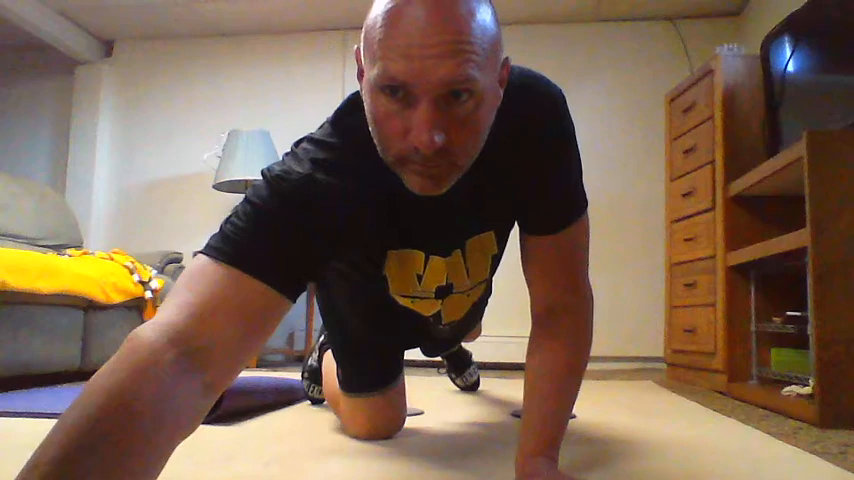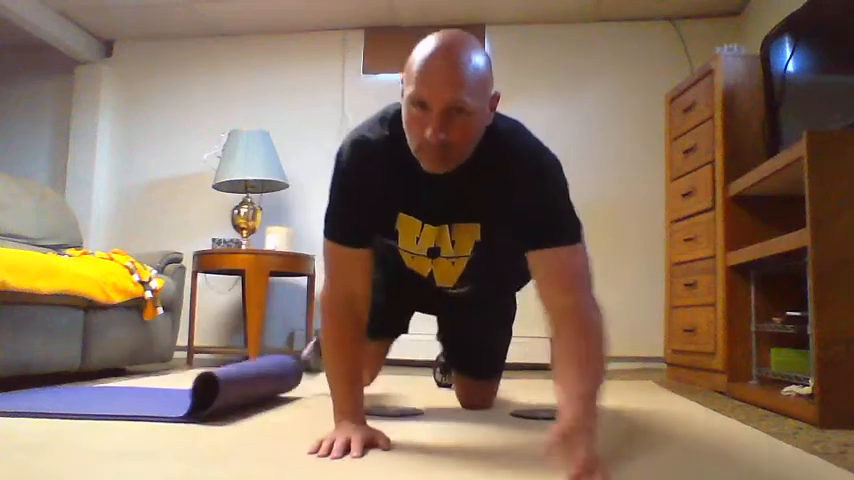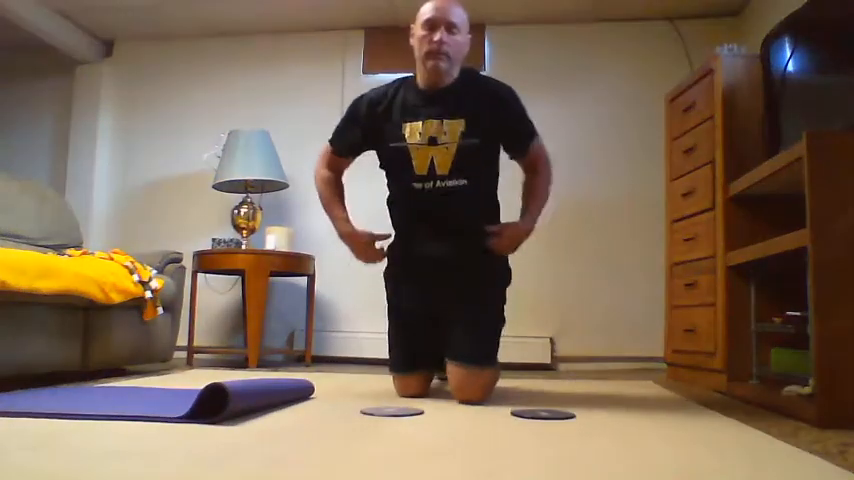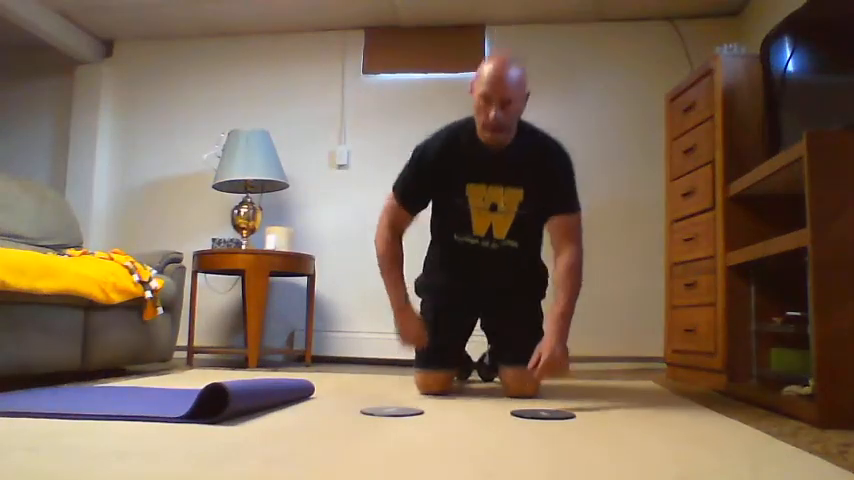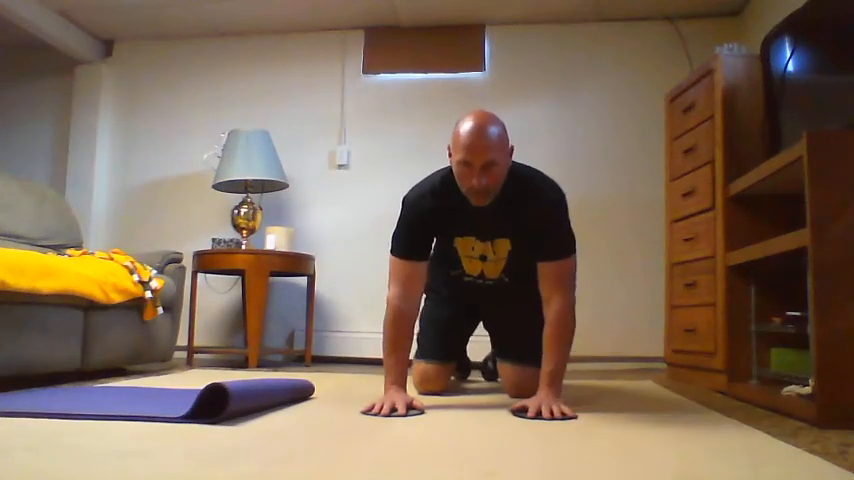
dt=1s
person 1, frame 1
left shoulder: (537, 117)
right shoulder: (314, 179)
left elbow: (561, 305)
right elbow: (180, 355)
left hip: (460, 295)
right hip: (364, 296)
left knee: (456, 338)
left ankle: (449, 349)
right ankle: (327, 360)
person 1, frame 2
left shoulder: (529, 165)
right shoulder: (363, 154)
left elbow: (571, 302)
right elbow: (345, 292)
left wrist: (580, 420)
right wrist: (348, 418)
left hip: (483, 284)
right hip: (396, 267)
left knee: (476, 399)
right knee: (359, 369)
left ankle: (455, 359)
right ankle: (334, 341)
person 1, frame 3
left shoulder: (495, 98)
right shoulder: (375, 106)
left elbow: (538, 164)
right elbow: (327, 167)
left wrist: (527, 223)
right wrist: (345, 229)
left hip: (477, 265)
right hip: (410, 267)
left knee: (472, 392)
right knee: (410, 389)
left ankle: (456, 356)
right ankle: (435, 353)
person 1, frame 4
left shoulder: (550, 158)
right shoulder: (437, 151)
left elbow: (568, 250)
right elbow: (389, 231)
left wrist: (557, 332)
right wrist: (403, 311)
left hip: (515, 283)
right hip: (448, 279)
left knee: (524, 386)
right knee: (432, 384)
left ankle: (495, 360)
right ankle: (458, 361)
person 1, frame 5
left shoulder: (544, 198)
right shoulder: (422, 201)
left elbow: (559, 298)
right elbow: (402, 297)
left wrist: (549, 390)
right wrist: (395, 387)
left hip: (518, 289)
right hip: (451, 286)
left knee: (523, 386)
right knee: (429, 382)
left ankle: (499, 359)
right ankle: (457, 357)
